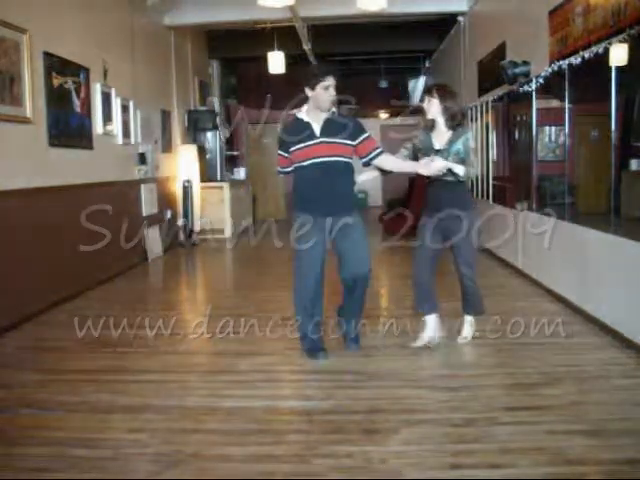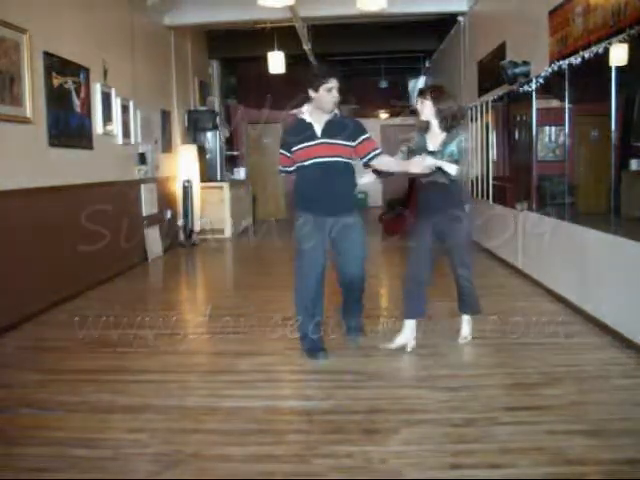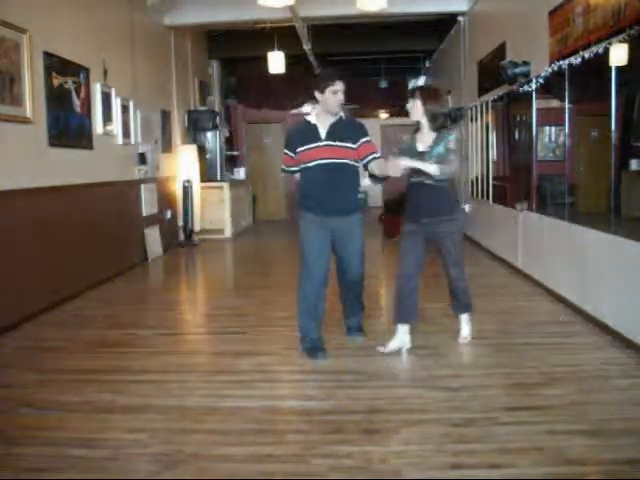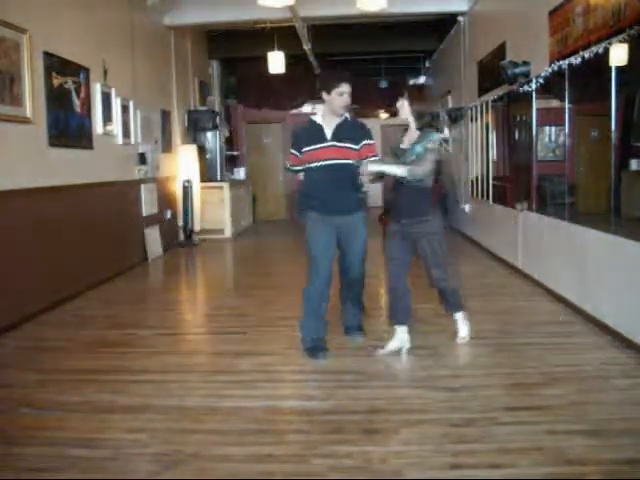
dt=0.1s
person 1, frame 1
left shoulder: (349, 126)
right shoulder: (290, 130)
left elbow: (378, 157)
right elbow: (286, 172)
left wrist: (416, 167)
right wrist: (312, 185)
left hip: (346, 214)
right hip: (308, 216)
left knee: (358, 271)
right knee: (309, 277)
left ankle: (350, 325)
right ankle: (311, 338)
person 1, frame 2
left shoulder: (351, 127)
right shoulder: (293, 130)
left elbow: (376, 158)
right elbow: (287, 171)
left wrist: (408, 165)
right wrist: (314, 183)
left hip: (346, 213)
right hip: (310, 215)
left knee: (354, 271)
right knee: (310, 276)
left ankle: (352, 319)
right ankle: (311, 337)
person 1, frame 3
left shoulder: (355, 129)
right shoulder: (297, 133)
left elbow: (372, 162)
right elbow: (293, 173)
right wrist: (316, 190)
left hip: (349, 214)
right hip: (313, 216)
left knee: (353, 272)
right knee: (313, 275)
left ankle: (353, 321)
right ankle: (310, 338)
person 1, frame 4
left shoulder: (359, 130)
right shoulder: (303, 133)
left elbow: (372, 164)
right elbow: (298, 172)
right wrist: (322, 187)
left hip: (353, 213)
right hip: (318, 214)
left knee: (354, 270)
right knee: (319, 273)
left ankle: (353, 321)
right ankle: (313, 337)
person 2, frame 1
left shoulder: (464, 134)
right shoulder: (423, 137)
left elbow: (470, 170)
right elbow: (398, 159)
left wrist: (445, 163)
left hip: (458, 211)
right hip: (431, 211)
left knee: (465, 269)
right knee: (421, 269)
left ankle: (469, 321)
right ankle: (432, 326)
person 2, frame 2
left shoulder: (458, 135)
right shoulder: (418, 139)
left elbow: (463, 170)
left wrist: (437, 162)
left hip: (454, 214)
right hip: (425, 214)
left knee: (461, 270)
right knee: (415, 273)
left ankle: (466, 321)
right ankle: (409, 332)
person 2, frame 3
left shoulder: (448, 137)
right shoulder: (411, 140)
left elbow: (450, 171)
right elbow: (397, 168)
left wrist: (418, 164)
left hip: (444, 218)
right hip: (414, 219)
left knee: (454, 271)
right knee: (406, 275)
left ankle: (464, 321)
right ankle: (402, 335)
person 2, frame 4
right shoulder: (403, 138)
left hip: (424, 218)
right hip: (398, 219)
left knee: (438, 274)
right knee: (395, 277)
left ankle: (461, 319)
right ankle: (401, 336)
